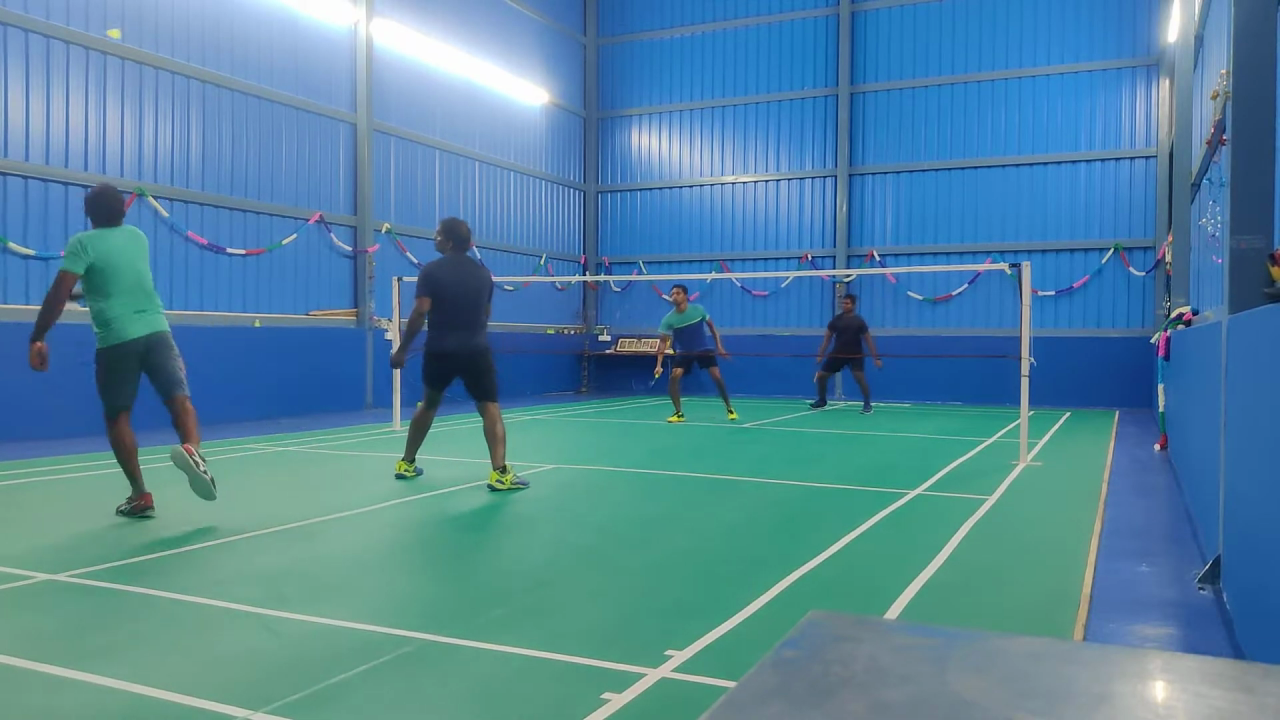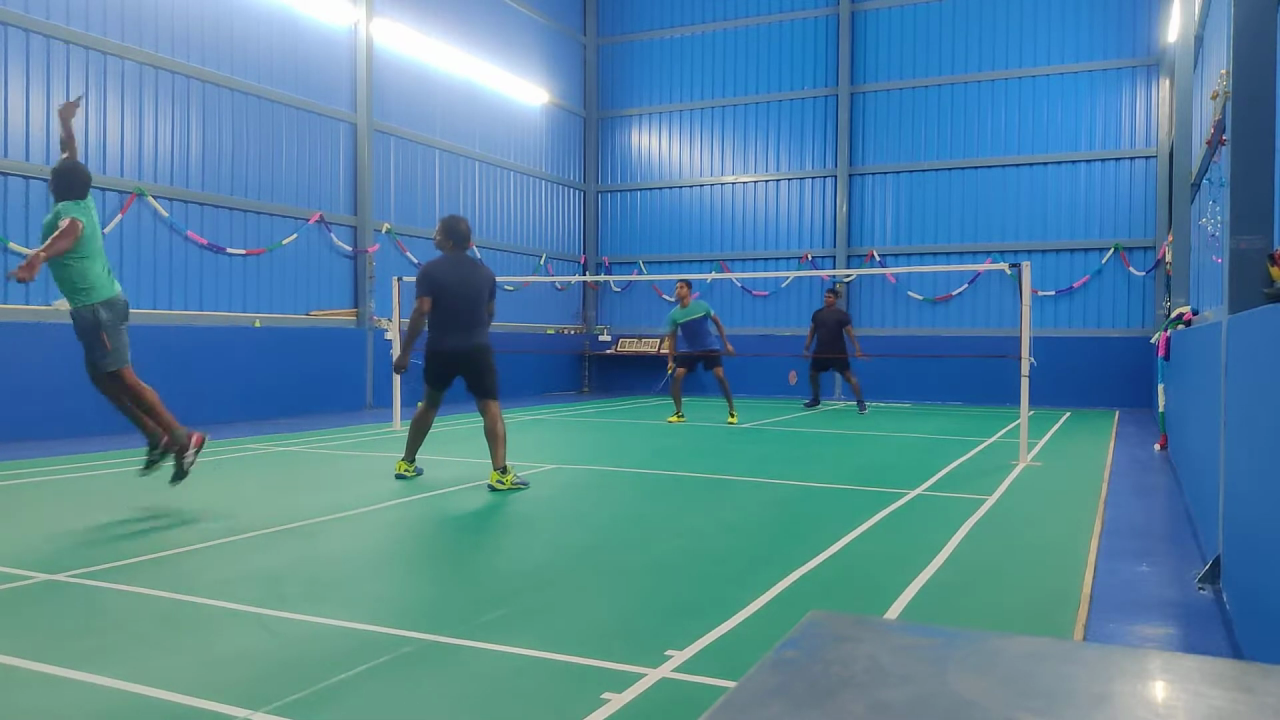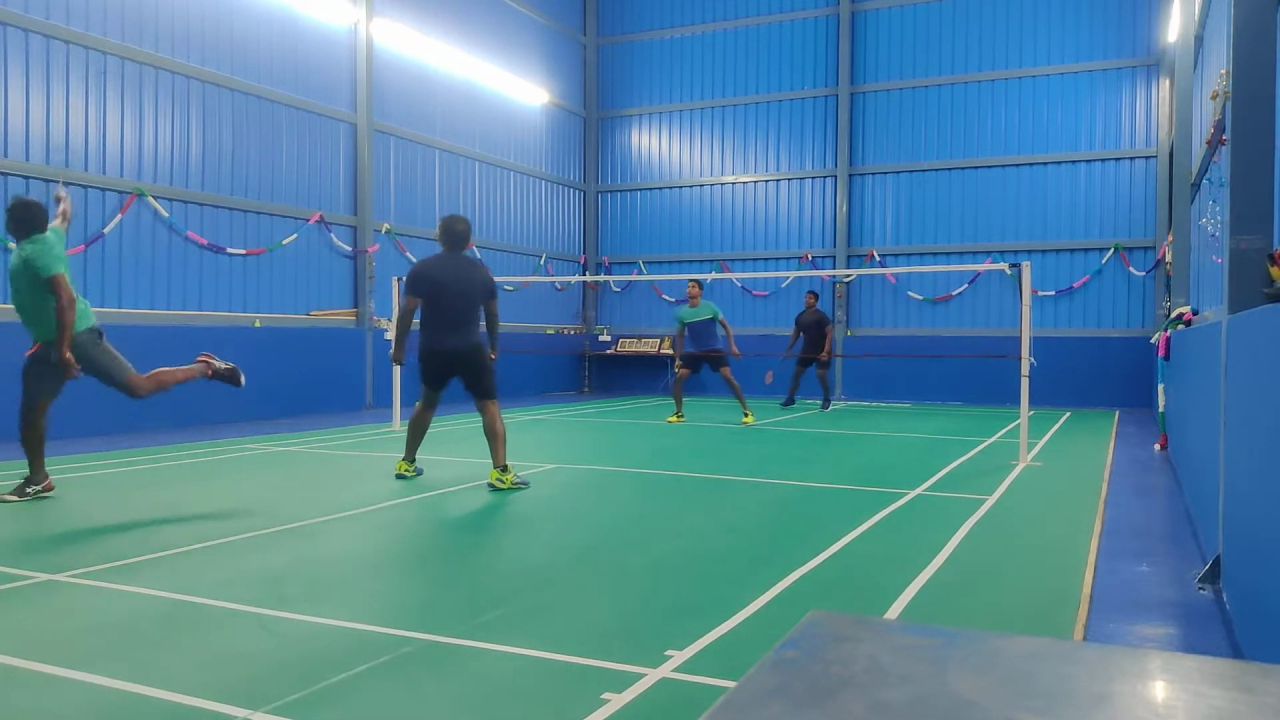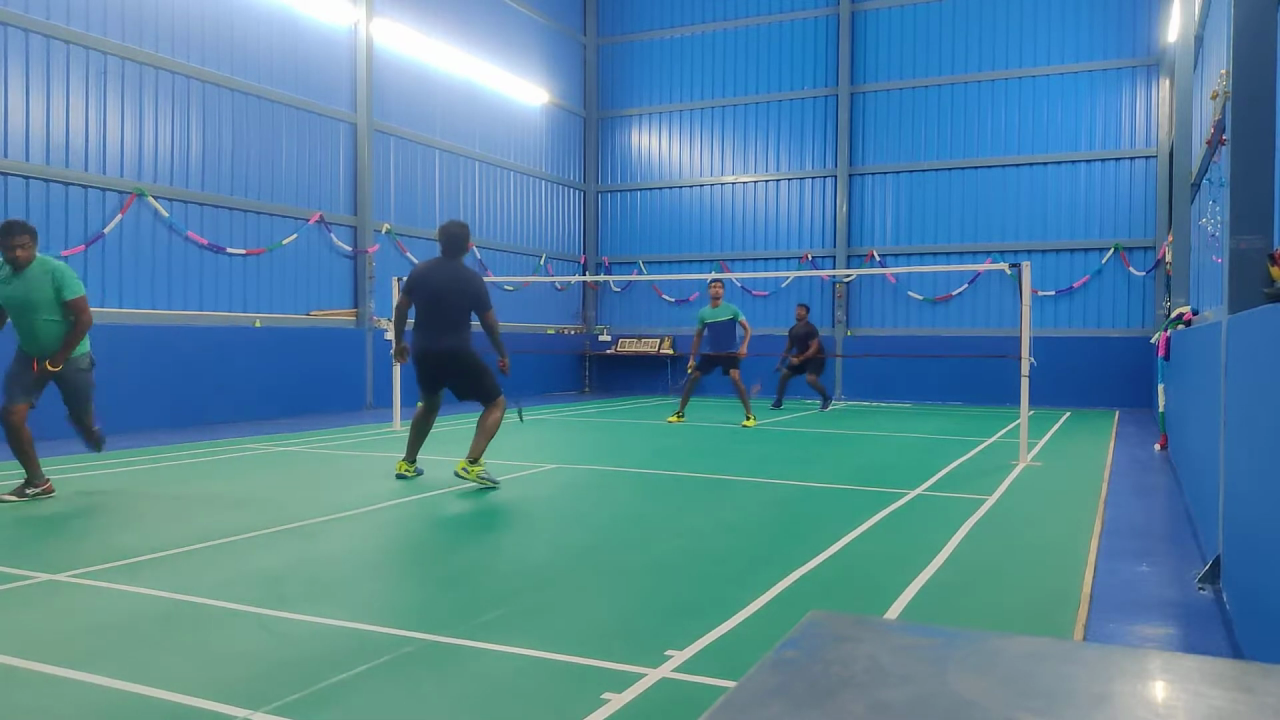
dt=0.2s
person 1, frame 1
left shoulder: (83, 243)
right shoulder: (137, 237)
left elbow: (58, 294)
left wrist: (36, 339)
left hip: (115, 342)
right hip: (157, 334)
left knee: (118, 419)
right knee: (181, 403)
left ankle: (140, 495)
right ankle: (191, 450)
person 1, frame 2
left shoulder: (67, 208)
right shoulder: (81, 202)
left elbow: (69, 234)
right elbow: (70, 157)
left wrist: (37, 257)
right wrist: (66, 120)
left hip: (95, 306)
right hip: (99, 303)
left knee: (121, 378)
right knee: (102, 378)
left ankle: (182, 438)
right ankle: (158, 438)
person 1, frame 3
left shoulder: (34, 252)
right shoulder: (46, 237)
left elbow: (66, 298)
right elbow: (62, 219)
left wrist: (64, 348)
right wrist: (63, 201)
left hip: (78, 337)
right hip: (50, 344)
left knee: (139, 387)
right knee: (30, 409)
left ankle: (205, 367)
right ankle: (38, 478)
person 1, frame 4
left shoulder: (58, 271)
left elbow: (84, 319)
left wrist: (58, 359)
left hip: (71, 357)
right hip: (30, 358)
left knee: (82, 420)
left ankle: (90, 430)
right ankle: (37, 481)
person 2, frame 1
left shoulder: (432, 271)
right shoulder: (483, 273)
left elbow: (420, 313)
left wrist: (402, 350)
left hip: (439, 351)
right hip: (476, 351)
left knee: (429, 404)
right knee: (490, 409)
left ankle: (406, 463)
right ankle: (500, 473)
person 2, frame 2
left shoulder: (430, 270)
right shoulder: (485, 272)
left elbow: (421, 313)
left wrist: (404, 353)
left hip: (440, 350)
right hip: (477, 349)
left knee: (430, 404)
right knee: (490, 409)
left ankle: (406, 463)
right ankle: (500, 473)
person 2, frame 3
left shoulder: (422, 269)
right shoulder: (481, 272)
left elbow: (407, 311)
right elbow: (493, 316)
left wrist: (398, 347)
right wrist: (493, 347)
left hip: (433, 350)
right hip: (471, 349)
left knee: (427, 403)
right knee: (489, 408)
left ankle: (407, 463)
right ankle: (501, 472)
person 2, frame 4
left shoulder: (420, 272)
right shoulder: (473, 280)
left elbow: (401, 309)
right elbow: (490, 324)
left wrist: (399, 342)
right wrist: (503, 355)
left hip: (425, 353)
right hip: (458, 353)
left knee: (429, 406)
right knee: (496, 403)
left ankle: (407, 463)
right ankle: (471, 463)
